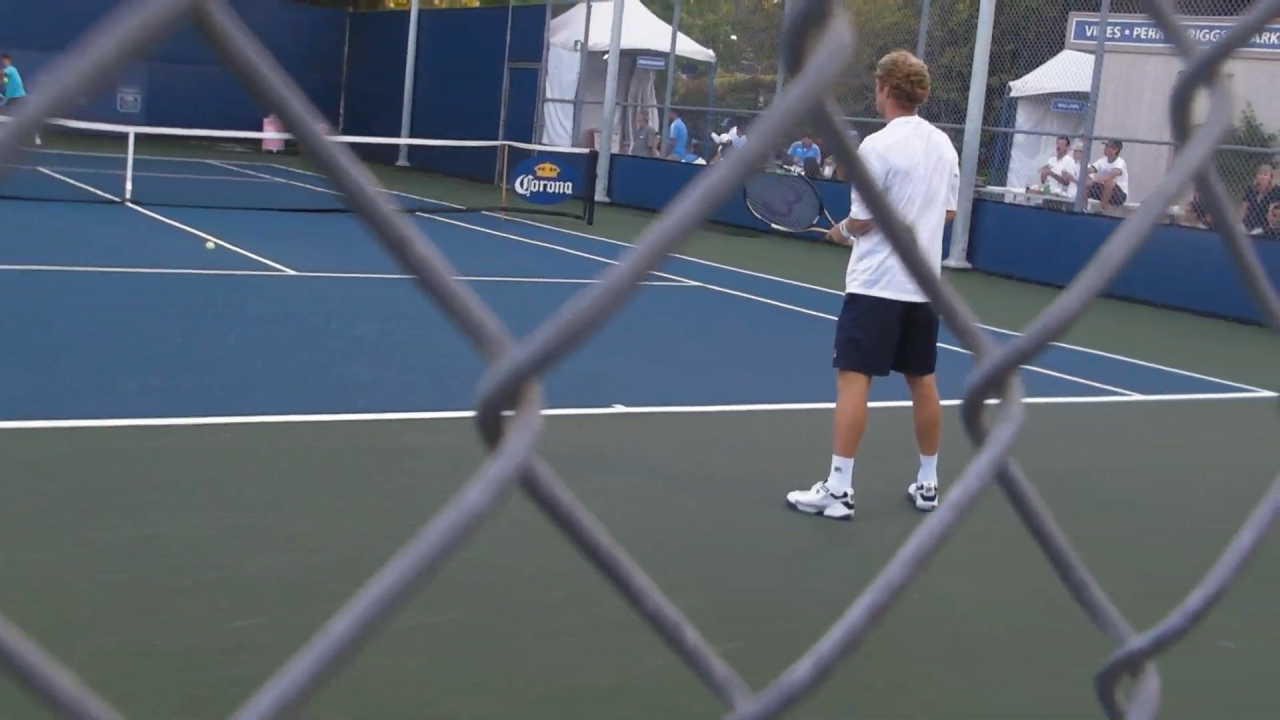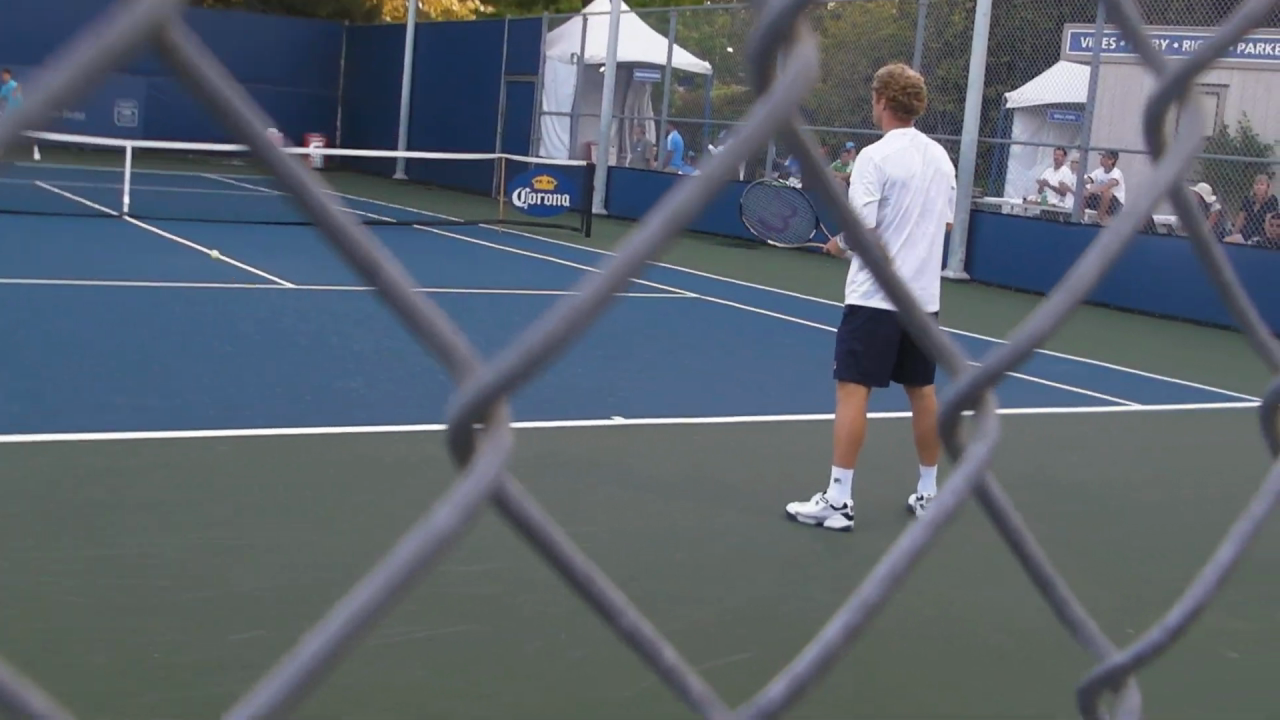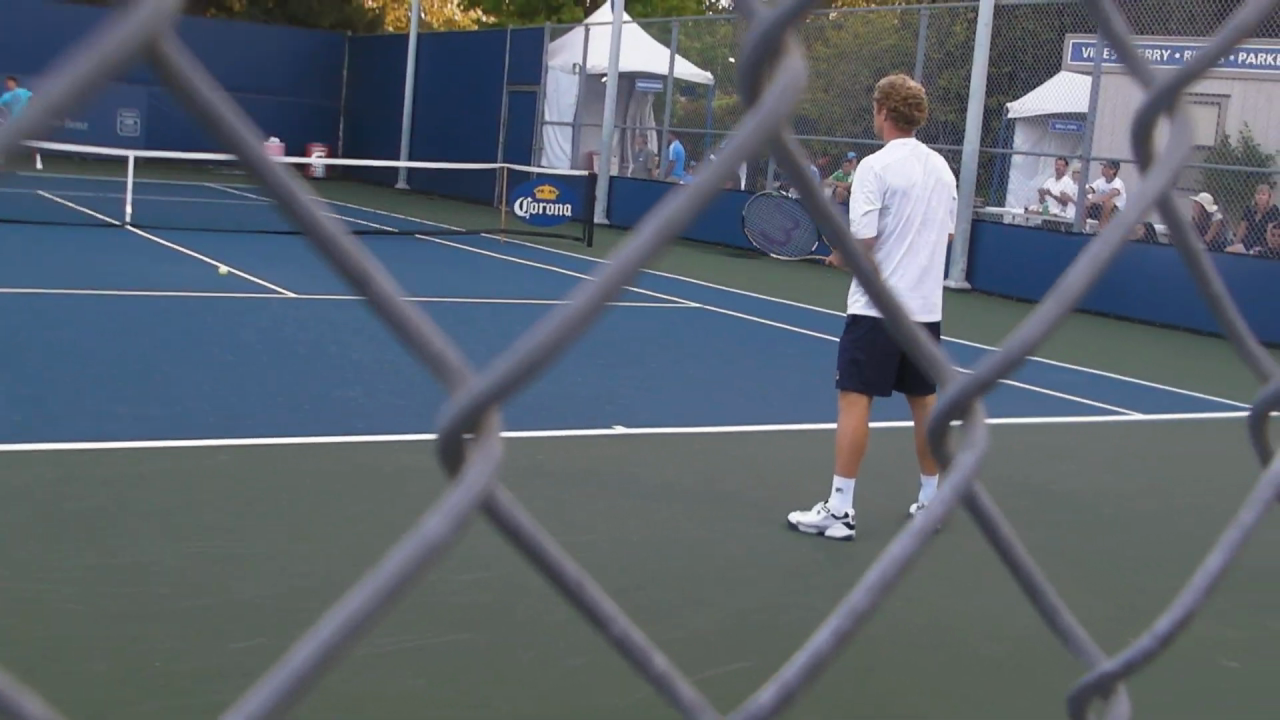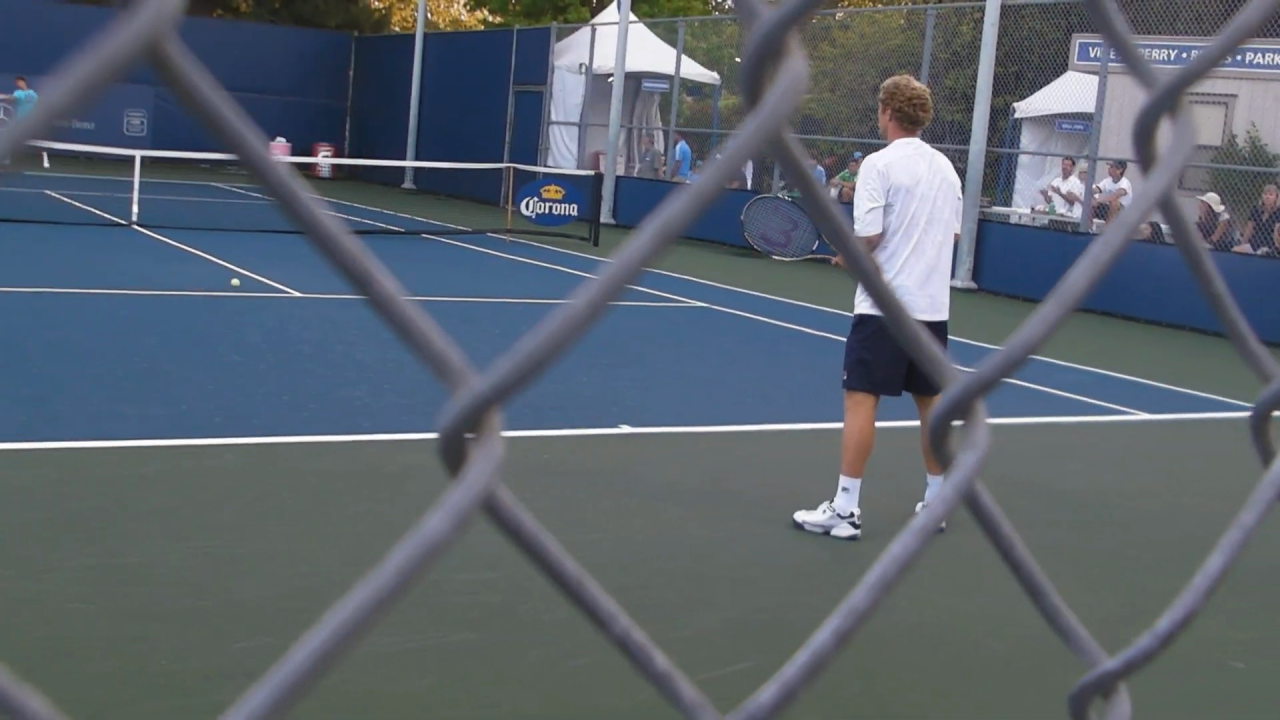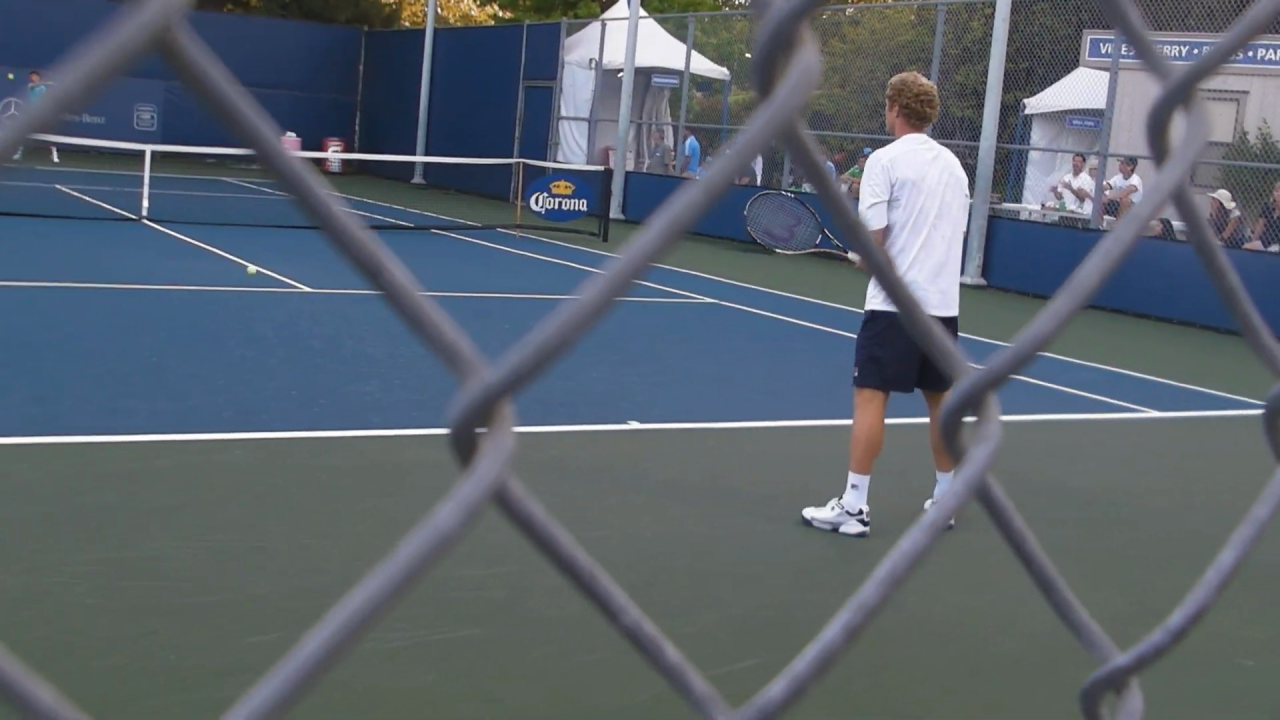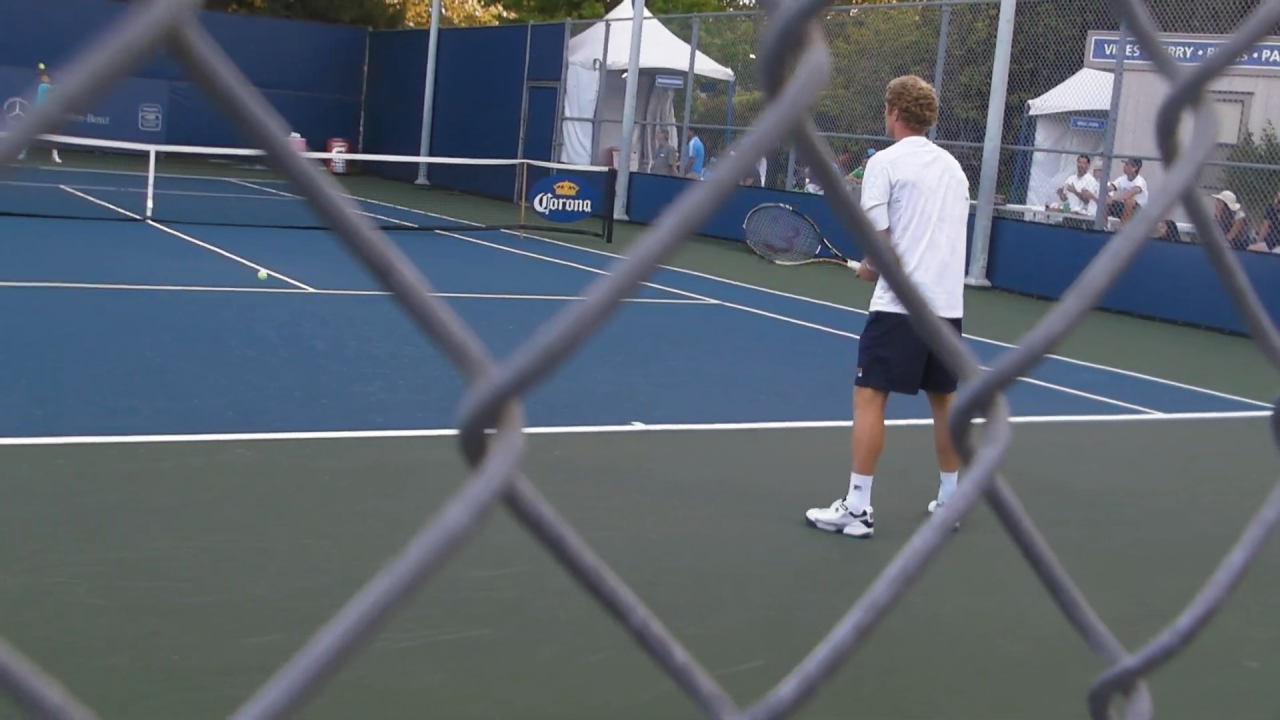
dt=0.1s
person 1, frame 1
left shoulder: (878, 145)
right shoulder: (944, 145)
left elbow: (863, 220)
right elbow: (947, 211)
left wrist: (843, 230)
left hip: (877, 283)
right hip: (924, 285)
left knee: (853, 379)
right knee: (923, 381)
left ankle: (838, 489)
right ankle: (929, 484)
person 1, frame 2
left shoulder: (874, 156)
right shoulder: (941, 157)
left elbow: (862, 230)
right elbow: (944, 223)
left wrist: (841, 243)
left hip: (876, 295)
right hip: (923, 295)
left knee: (852, 390)
right knee: (922, 392)
left ankle: (838, 500)
right ankle: (928, 493)
person 1, frame 3
left shoulder: (875, 166)
right shoulder: (941, 167)
left elbow: (863, 238)
right elbow: (946, 234)
left wrist: (843, 256)
left hip: (878, 305)
right hip: (926, 305)
left knee: (854, 400)
right knee: (924, 402)
left ankle: (839, 510)
right ankle: (929, 502)
person 1, frame 4
left shoulder: (879, 164)
right shoulder: (945, 167)
left elbow: (867, 237)
right elbow: (950, 234)
left wrist: (848, 256)
left hip: (885, 304)
right hip: (933, 305)
left knee: (861, 400)
right knee: (929, 402)
left ankle: (845, 509)
right ankle: (935, 501)
person 1, frame 5
left shoulder: (885, 159)
right shoulder: (953, 164)
left elbow: (874, 233)
left wrist: (867, 260)
left hip: (896, 301)
right hip: (944, 300)
left knee: (870, 397)
right knee: (939, 398)
left ankle: (854, 506)
right ankle: (944, 499)
person 1, frame 6
left shoulder: (886, 161)
right shoulder: (952, 166)
left elbow: (876, 234)
left wrist: (871, 266)
left hip: (901, 301)
right hip: (948, 301)
left knee: (869, 397)
right knee: (944, 399)
left ankle: (857, 507)
right ankle: (949, 500)
